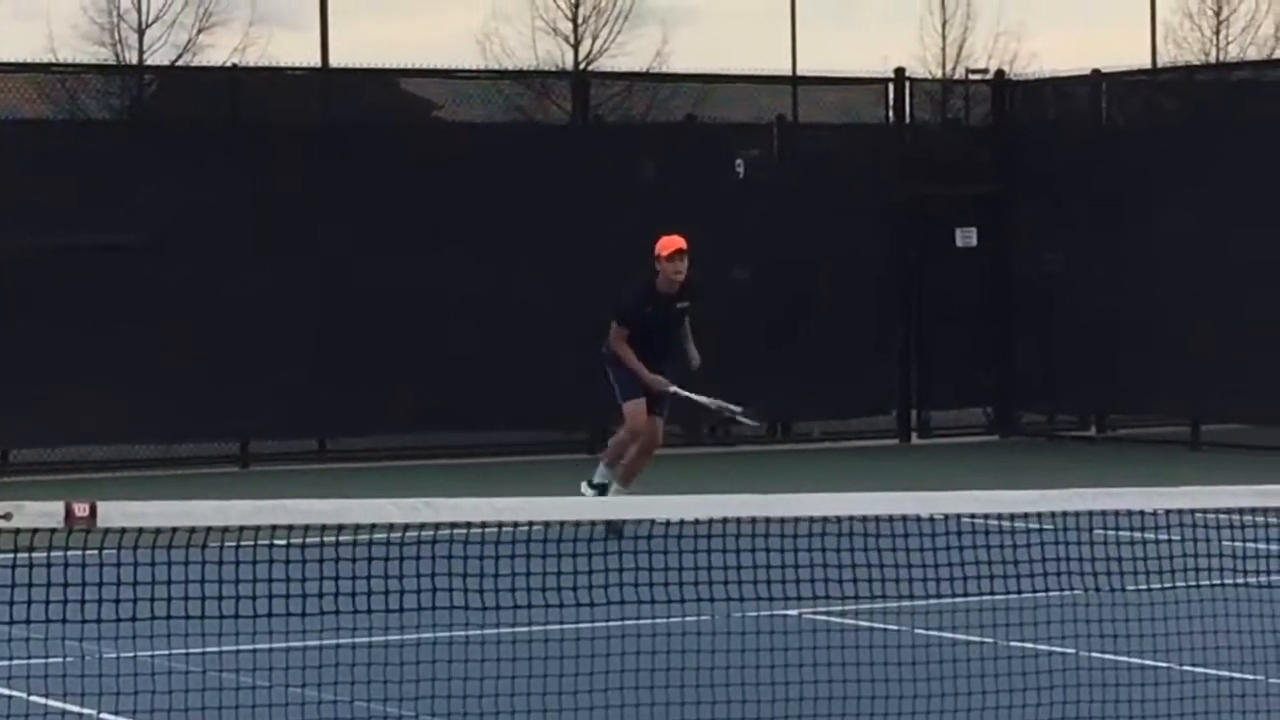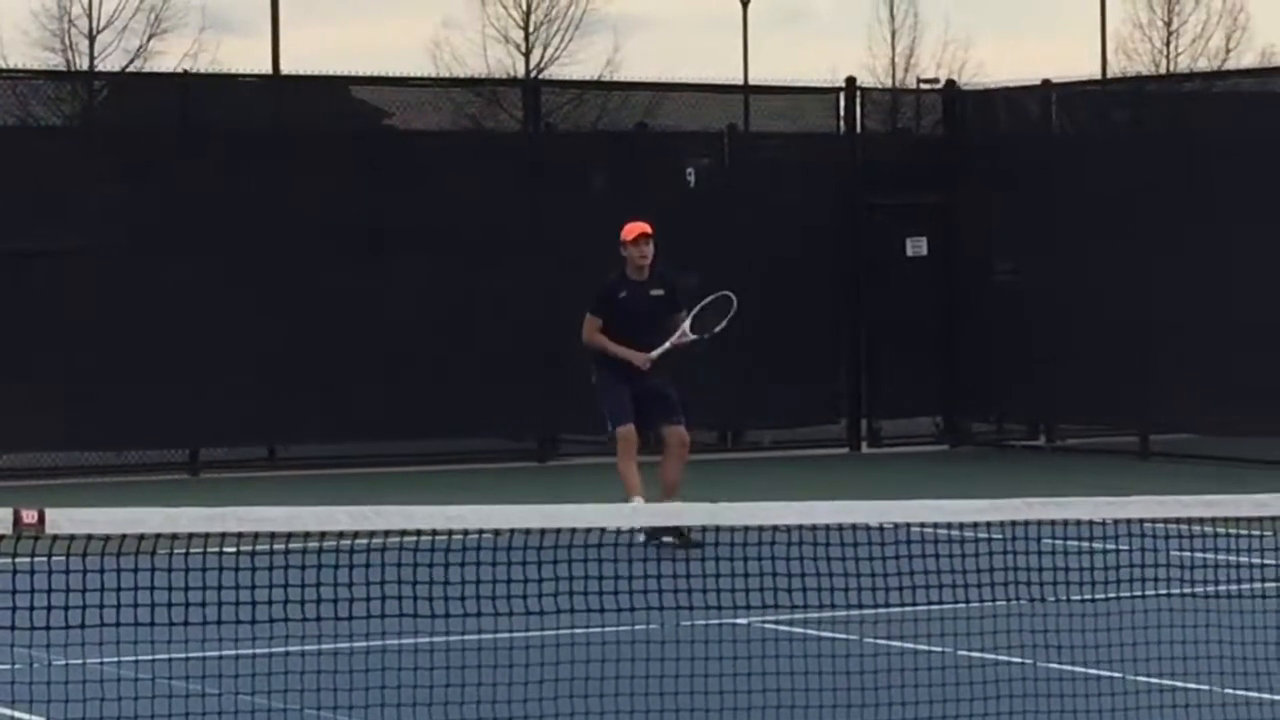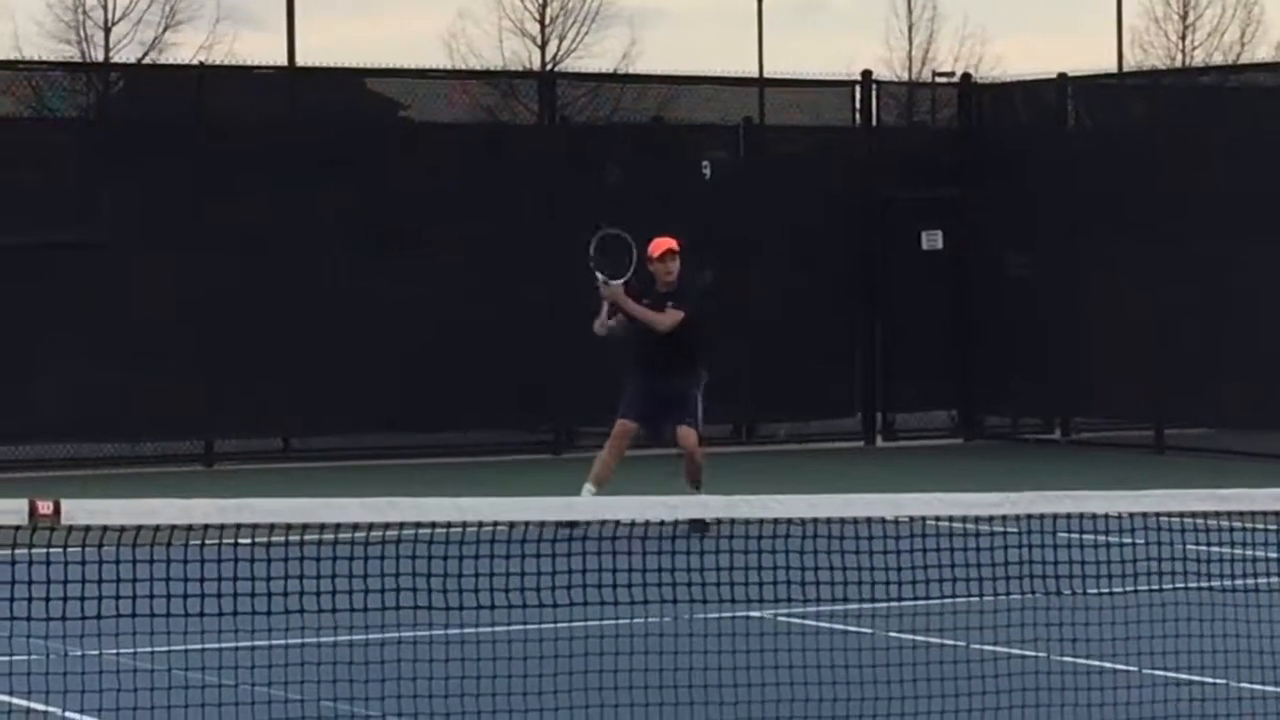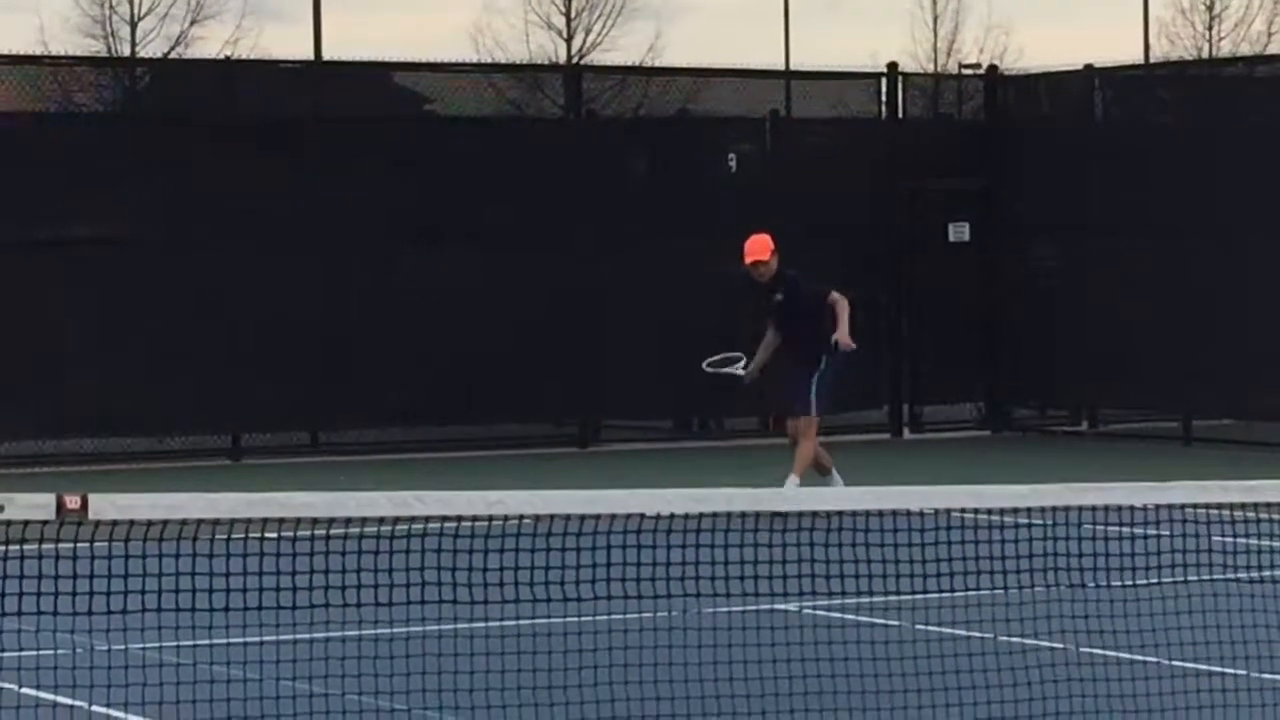
dt=0.5s
person 1, frame 1
left shoulder: (685, 290)
right shoulder: (638, 298)
right elbow: (615, 343)
left wrist: (690, 346)
right wrist: (646, 376)
left hip: (657, 364)
right hip: (627, 359)
left knee: (651, 438)
right knee: (637, 425)
left ankle: (615, 496)
right ankle: (600, 478)
person 1, frame 2
left shoulder: (664, 285)
right shoulder: (612, 288)
left elbow: (681, 324)
right elbow: (588, 335)
right wrist: (628, 354)
left hip: (650, 374)
right hip: (613, 375)
left knee: (679, 441)
right knee: (628, 443)
person 1, frame 3
left shoulder: (685, 296)
right shoulder: (649, 294)
left elbow: (664, 325)
right elbow: (622, 324)
left wrist: (628, 304)
right wrist: (604, 325)
left hip: (682, 380)
right hip: (645, 378)
left knee: (689, 444)
right knee: (619, 436)
person 1, frame 4
left shoulder: (794, 283)
right shoulder: (771, 291)
left elbow: (840, 301)
left wrist: (842, 330)
right wrist: (756, 364)
left hip: (815, 358)
right hip: (799, 360)
left knee: (807, 431)
right knee: (796, 433)
right ankle: (838, 489)
